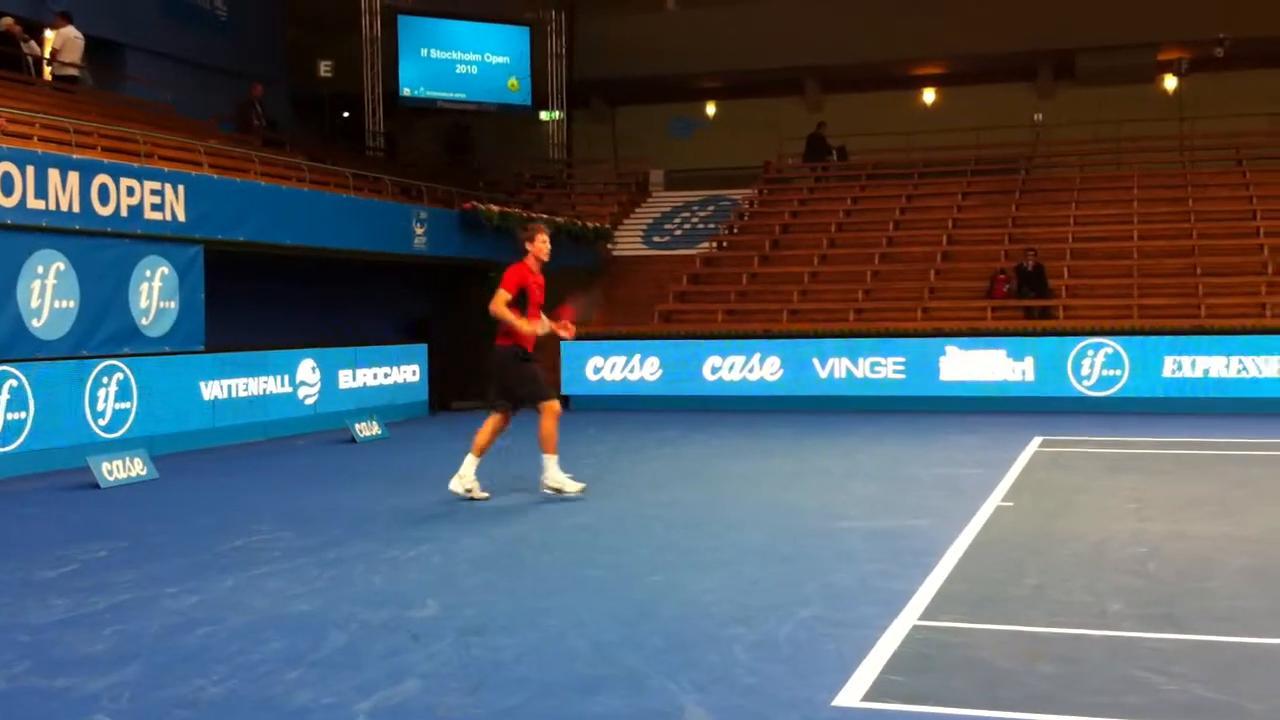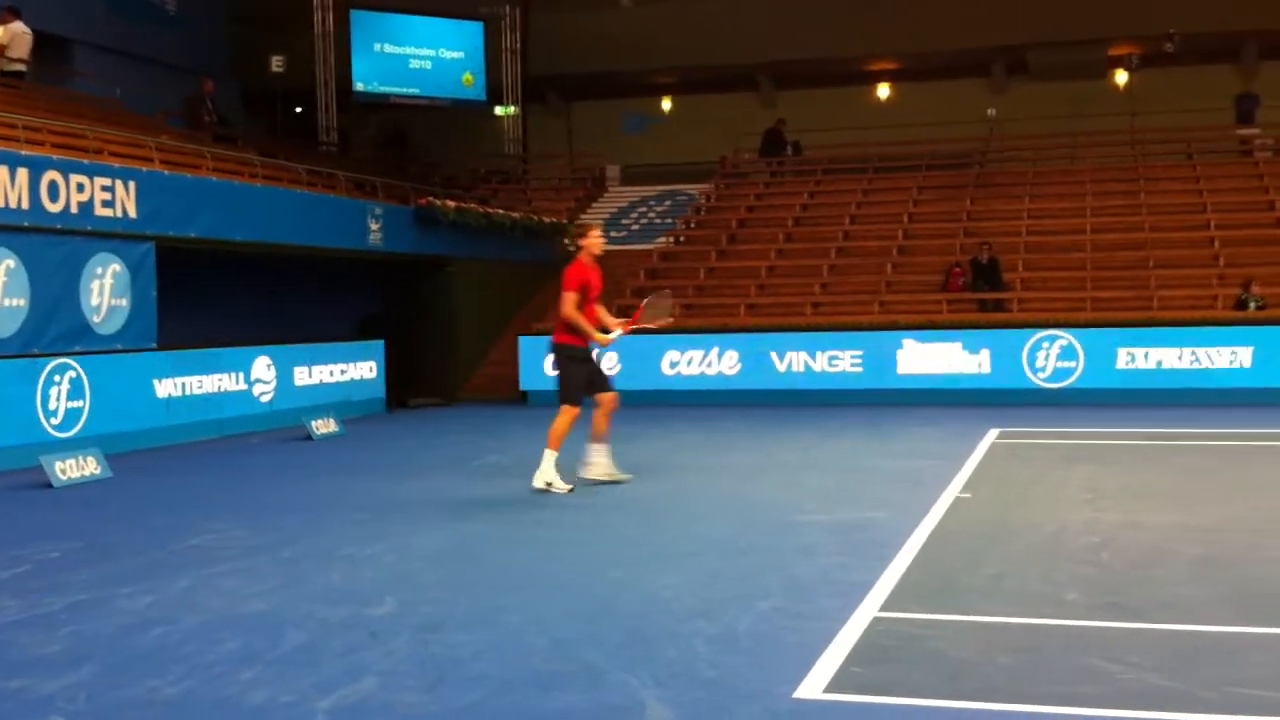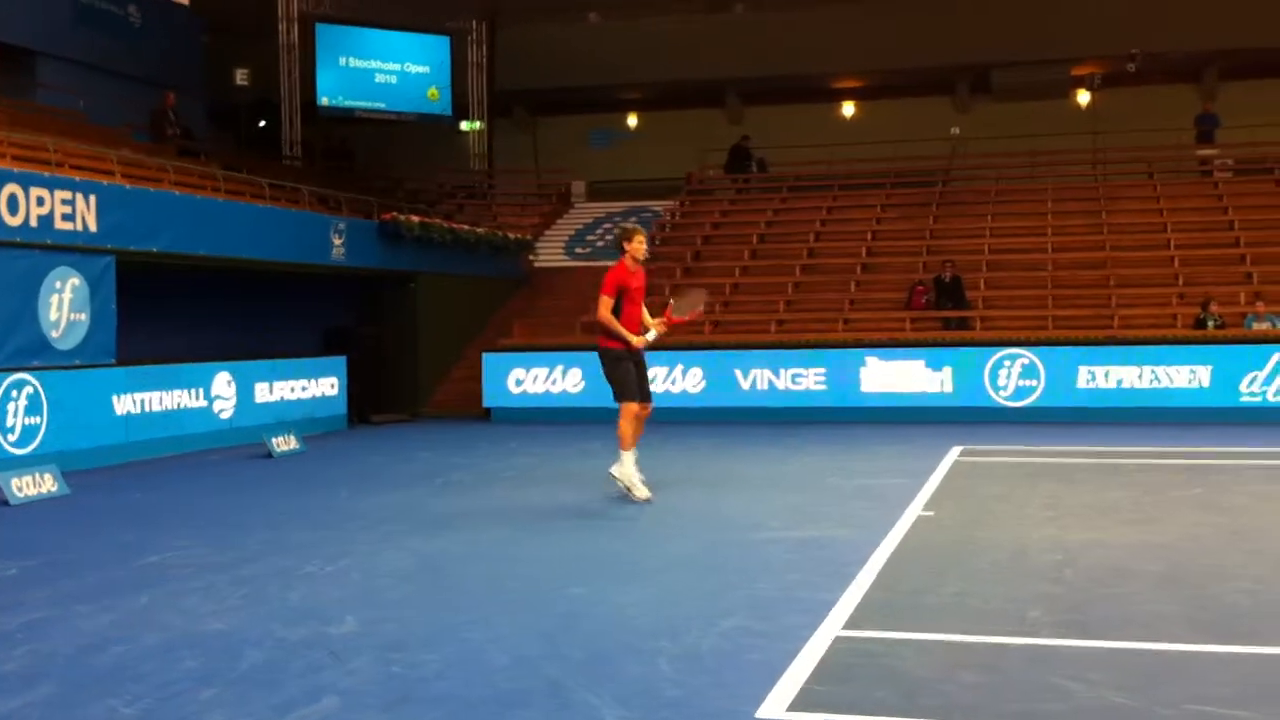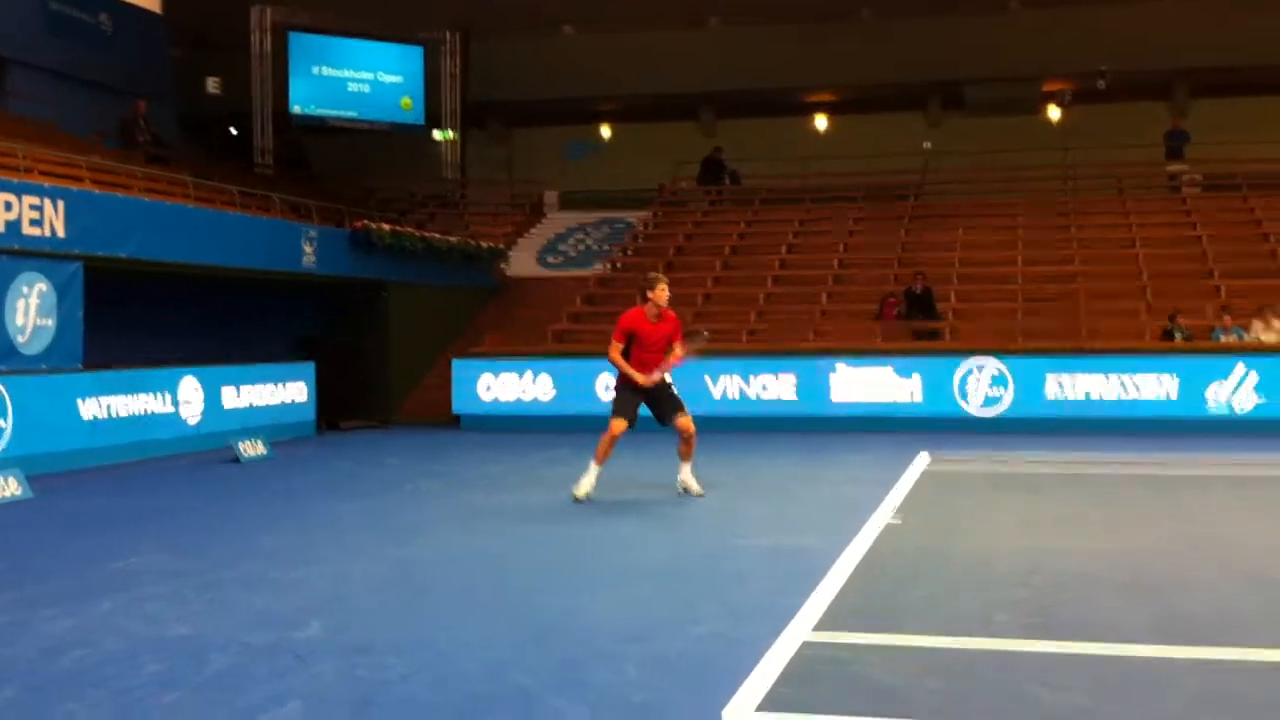
dt=0.5s
person 1, frame 1
left shoulder: (538, 276)
right shoulder: (517, 272)
right elbow: (495, 307)
left wrist: (554, 326)
right wrist: (522, 325)
left hip: (515, 353)
right hip: (512, 352)
left knee: (500, 416)
right knee: (551, 408)
left ankle: (465, 477)
right ankle: (552, 476)
person 1, frame 2
left shoulder: (594, 269)
right shoulder: (575, 270)
right elbow: (567, 310)
left wrist: (611, 322)
right wrist: (594, 333)
left hip: (581, 349)
right hip: (569, 348)
left knee: (608, 399)
right knee: (570, 409)
left ankle: (596, 464)
right ankle: (545, 474)
person 1, frame 3
left shoulder: (640, 273)
right shoulder: (615, 274)
right elbow: (602, 314)
left wrist: (650, 323)
right wrist: (630, 337)
left hip: (633, 350)
right hip: (614, 350)
left knee: (644, 409)
right knee: (630, 408)
left ankle: (623, 467)
right ankle: (628, 474)
person 1, frame 4
left shoulder: (672, 319)
right shoulder: (628, 319)
left elbow: (678, 350)
right elbow: (614, 353)
left wrist: (672, 360)
right wrist: (636, 376)
left hip: (658, 384)
right hip: (630, 384)
left knee: (688, 430)
right knee: (615, 430)
left ankle: (685, 477)
right ankle: (589, 478)
